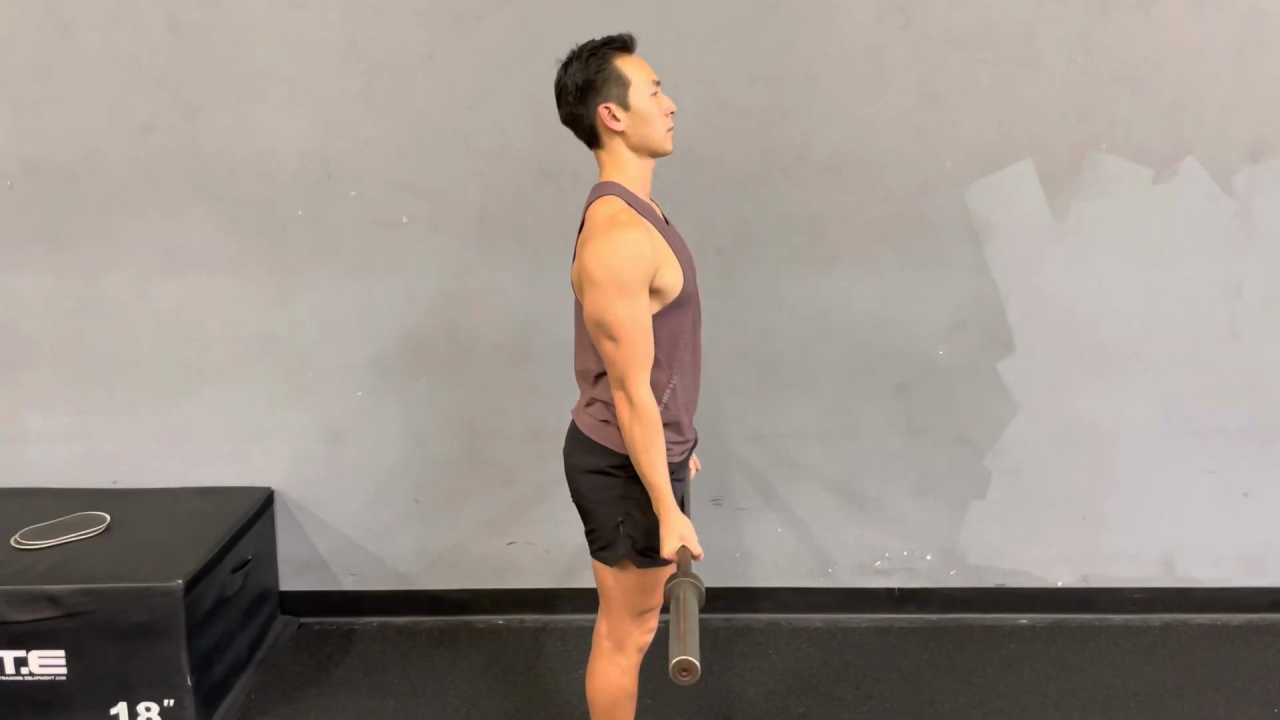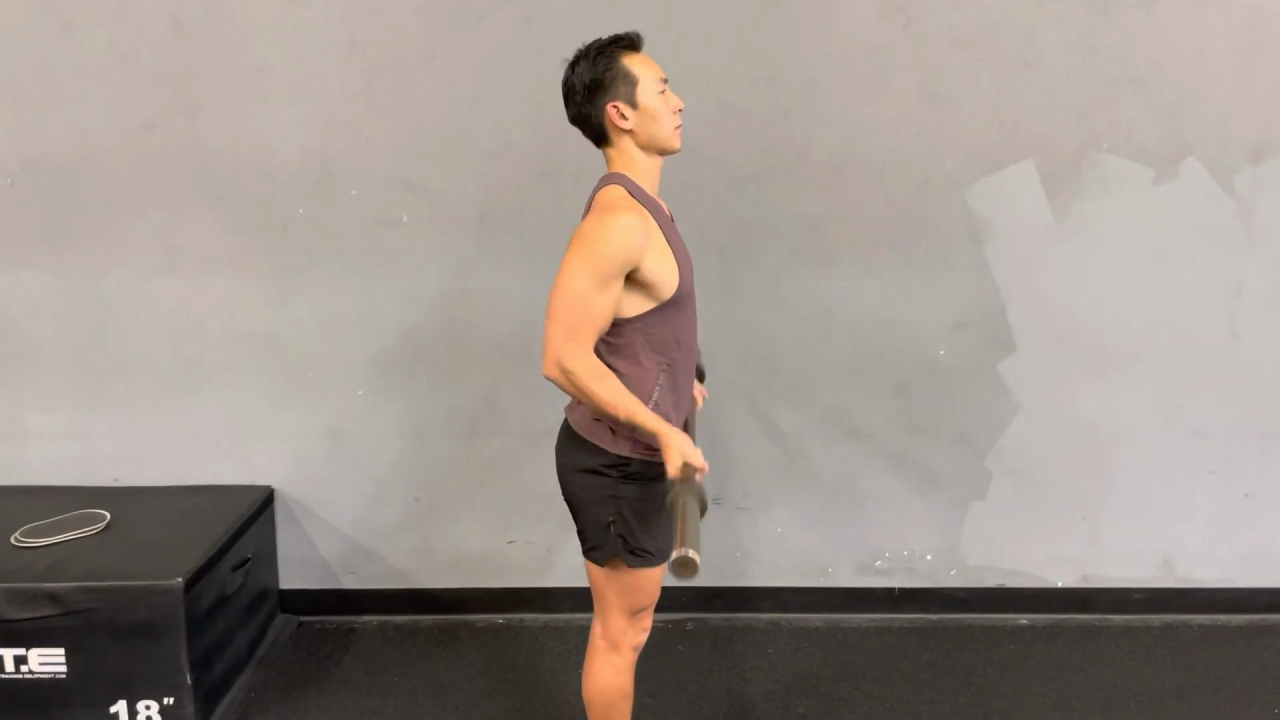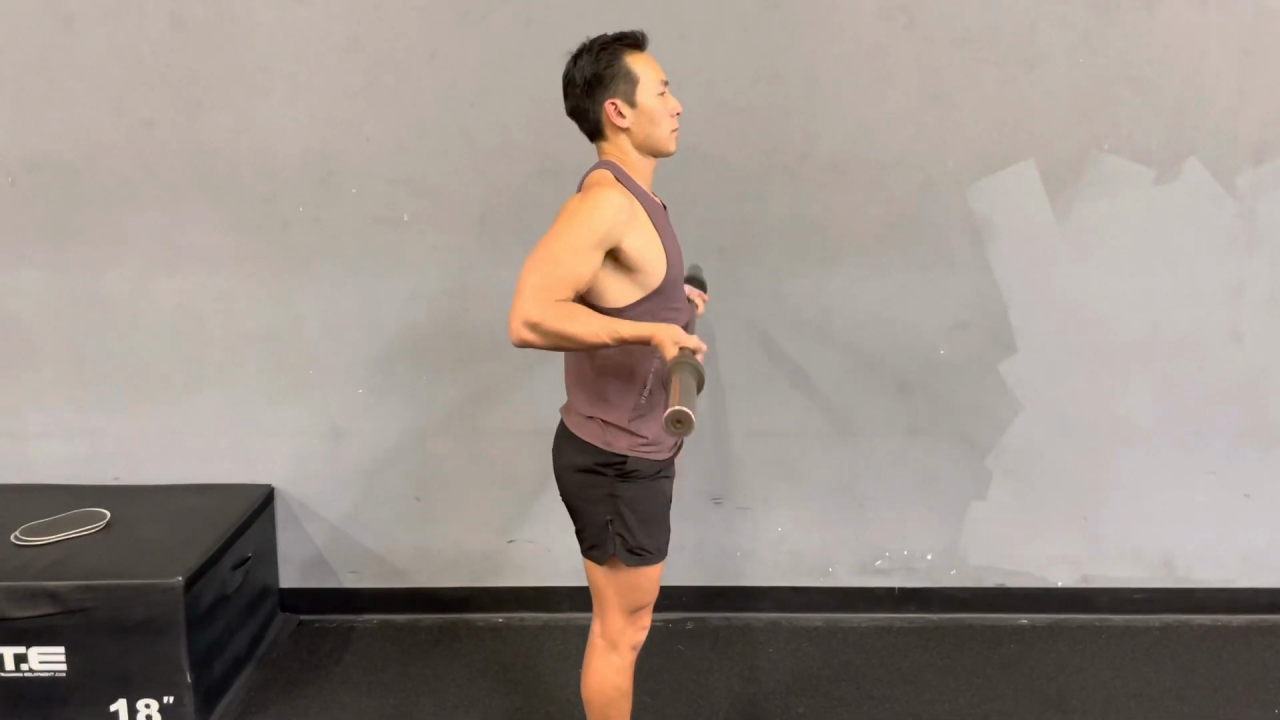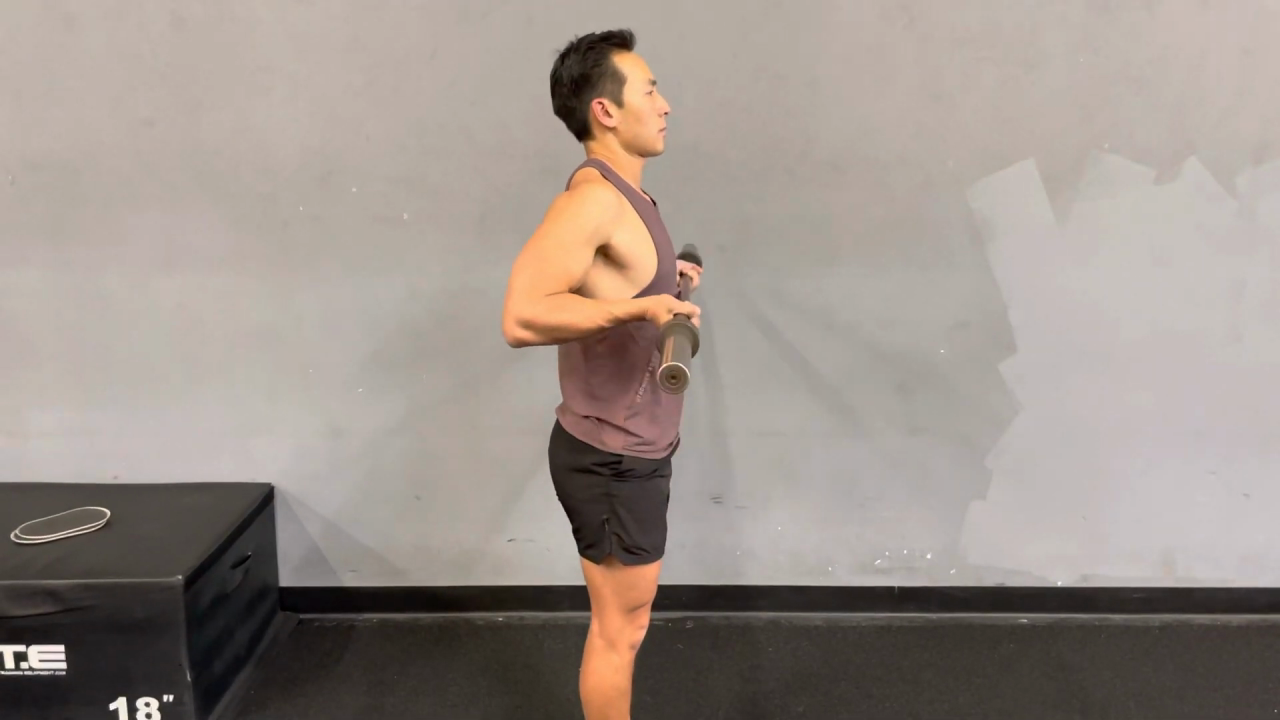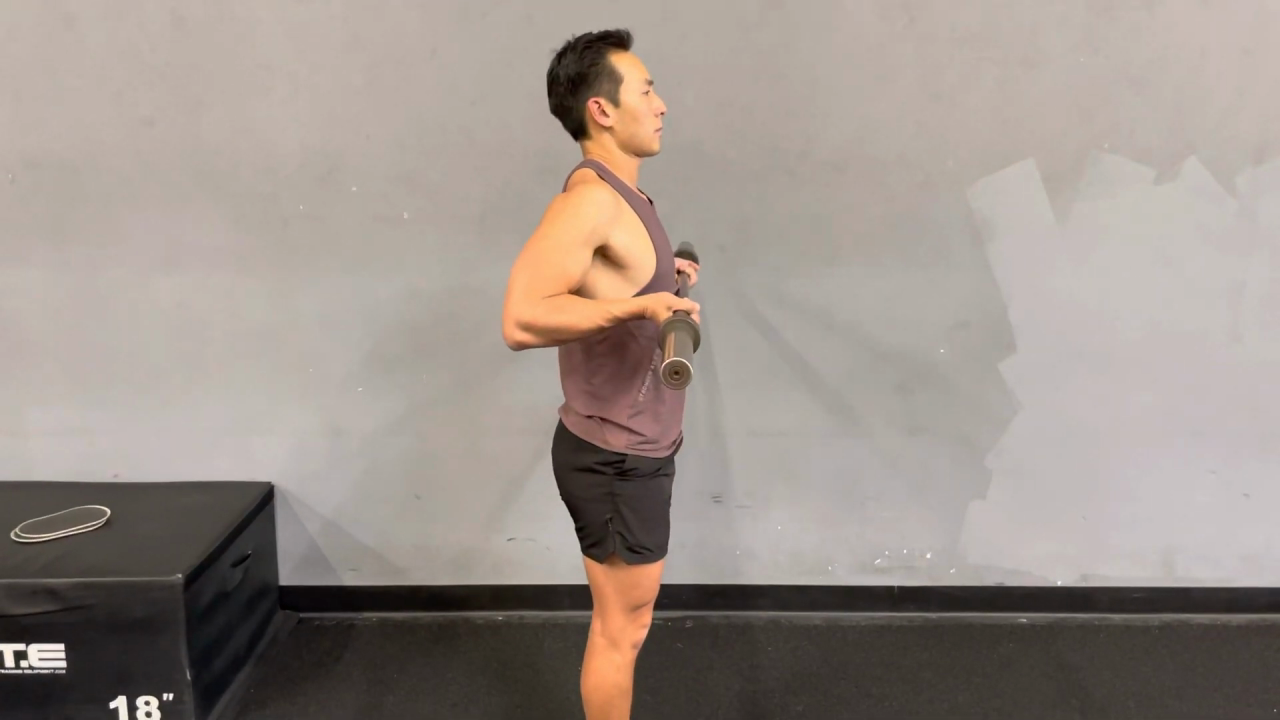
dt=0.4s
person 1, frame 1
left shoulder: (633, 212)
right shoulder: (618, 236)
right elbow: (631, 390)
left wrist: (677, 452)
right wrist: (668, 510)
left hip: (639, 454)
right hip: (625, 465)
left knee: (628, 627)
right knee: (627, 633)
person 1, frame 2
left shoulder: (638, 206)
right shoulder: (617, 220)
right elbow: (565, 359)
left wrist: (679, 380)
right wrist: (664, 431)
left hip: (629, 453)
right hip: (618, 462)
left knee: (623, 625)
right knee: (622, 632)
person 1, frame 3
left shoulder: (632, 196)
right shoulder: (607, 198)
right elbow: (530, 317)
left wrist: (673, 295)
right wrist: (649, 332)
left hip: (631, 449)
right hip: (614, 458)
left knee: (624, 624)
right knee: (620, 630)
person 1, frame 4
left shoulder: (622, 194)
right shoulder: (595, 197)
right elbow: (523, 316)
left wrist: (665, 274)
right wrist: (641, 306)
left hip: (631, 449)
right hip: (611, 457)
left knee: (622, 623)
right knee: (619, 629)
person 1, frame 5
left shoulder: (618, 194)
right shoulder: (591, 198)
right elbow: (522, 318)
left wrist: (664, 272)
right wrist: (640, 305)
left hip: (634, 448)
right hip: (615, 457)
left knee: (623, 623)
right knee: (621, 628)
